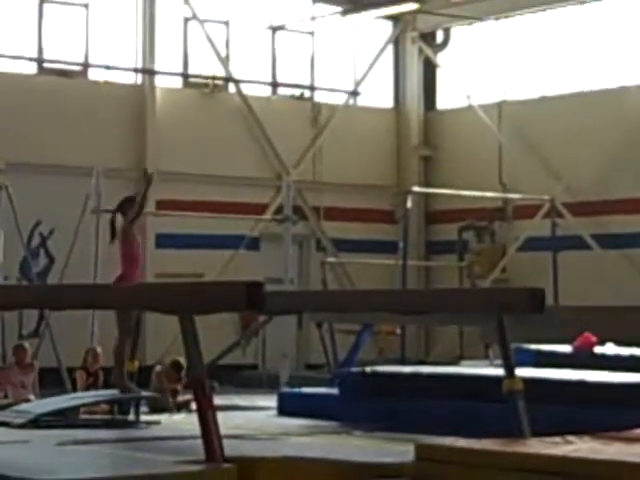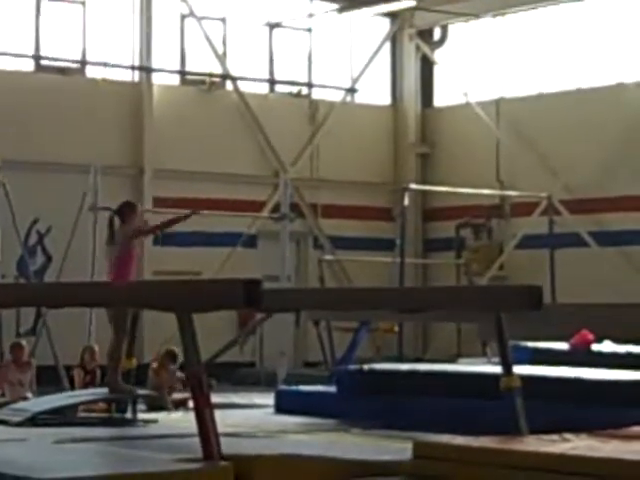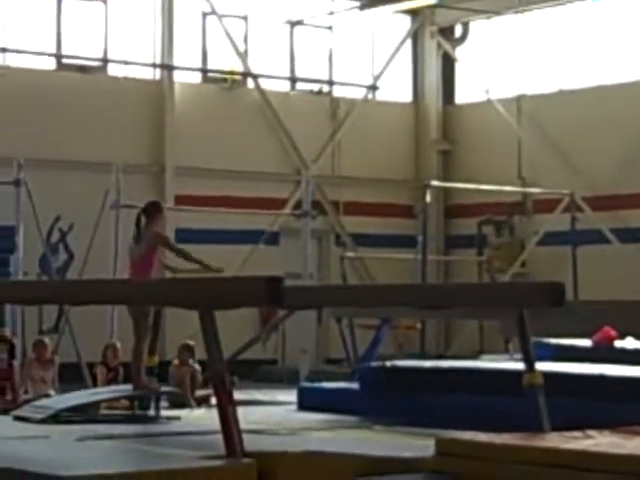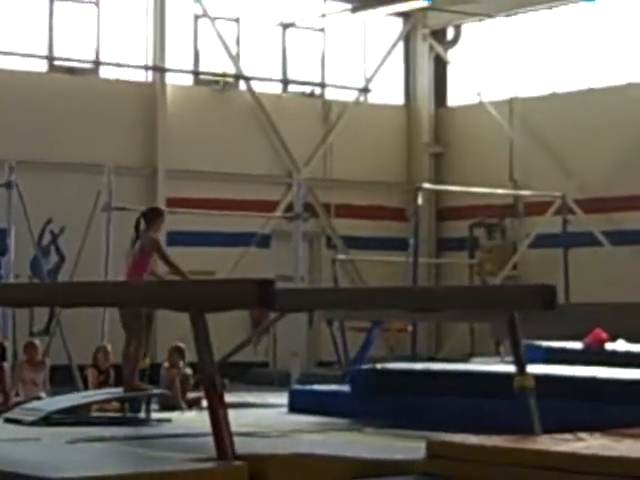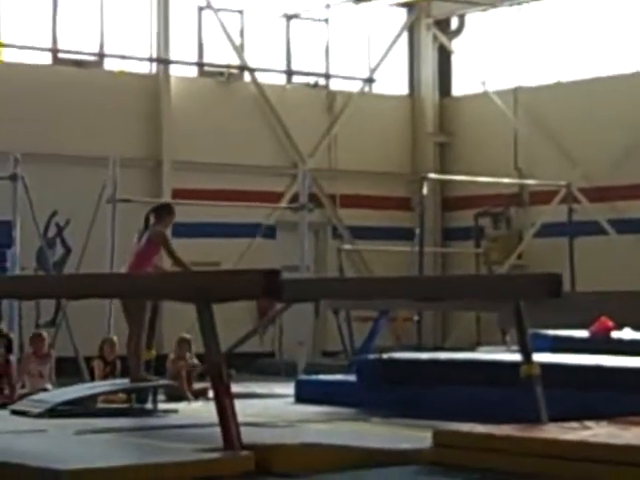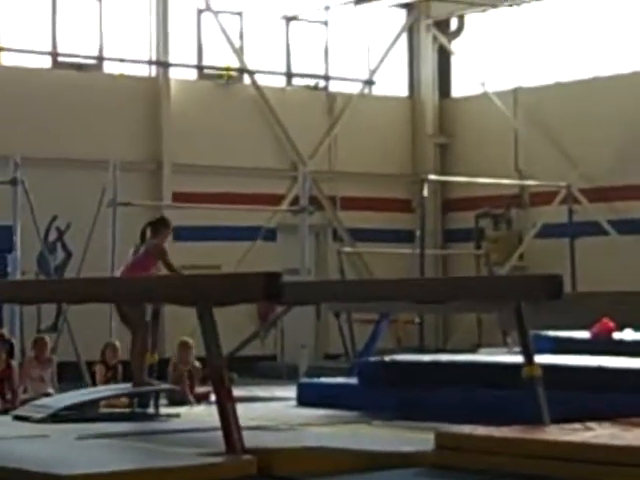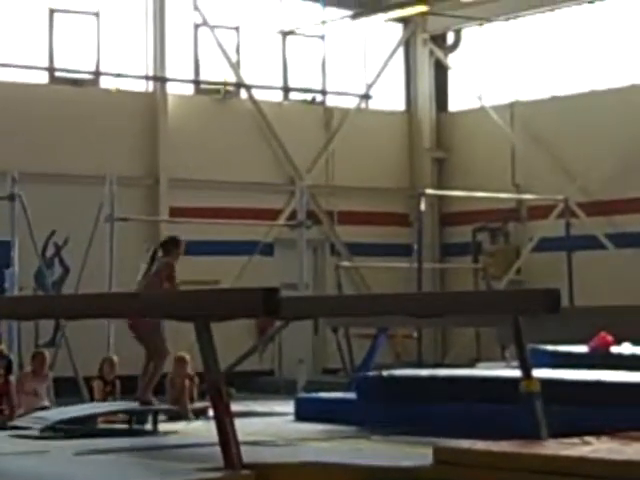
dt=0.4s
person 1, frame 1
left shoulder: (129, 231)
right shoulder: (126, 230)
left elbow: (137, 211)
right elbow: (138, 210)
right wrist: (147, 186)
left hip: (129, 286)
right hip: (126, 286)
left knee: (125, 333)
right knee: (125, 333)
left ankle: (119, 376)
right ankle: (120, 378)
person 1, frame 2
left shoulder: (118, 234)
right shoulder: (129, 233)
right elbow: (161, 227)
right wrist: (188, 215)
left knee: (118, 335)
right knee: (120, 335)
left ankle: (112, 378)
right ankle: (114, 380)
person 1, frame 3
left shoulder: (140, 234)
right shoulder: (155, 235)
right elbow: (180, 253)
left wrist: (169, 268)
right wrist: (206, 266)
left knee: (142, 334)
right knee: (141, 334)
left ankle: (139, 376)
right ankle: (138, 378)
person 1, frame 4
left shoulder: (138, 238)
right shoulder: (151, 240)
right elbow: (169, 264)
left wrist: (163, 280)
right wrist: (188, 280)
left knee: (131, 338)
right knee: (141, 337)
left ankle: (128, 379)
right ankle: (132, 379)
person 1, frame 5
left shoulder: (146, 232)
right shoulder: (159, 233)
right elbow: (175, 258)
left knee: (134, 329)
right knee: (139, 329)
left ankle: (134, 371)
right ankle: (137, 372)
person 1, frame 6
left shoulder: (143, 245)
right shoulder: (157, 246)
right elbow: (172, 271)
left knee: (138, 332)
right knee: (143, 331)
left ankle: (138, 375)
right ankle: (141, 376)
person 1, frame 7
left shoulder: (153, 263)
right shoulder: (168, 264)
right elbow: (173, 290)
left hip: (136, 316)
left knee: (154, 353)
right knee: (160, 354)
left ankle: (143, 392)
right ankle: (144, 393)
